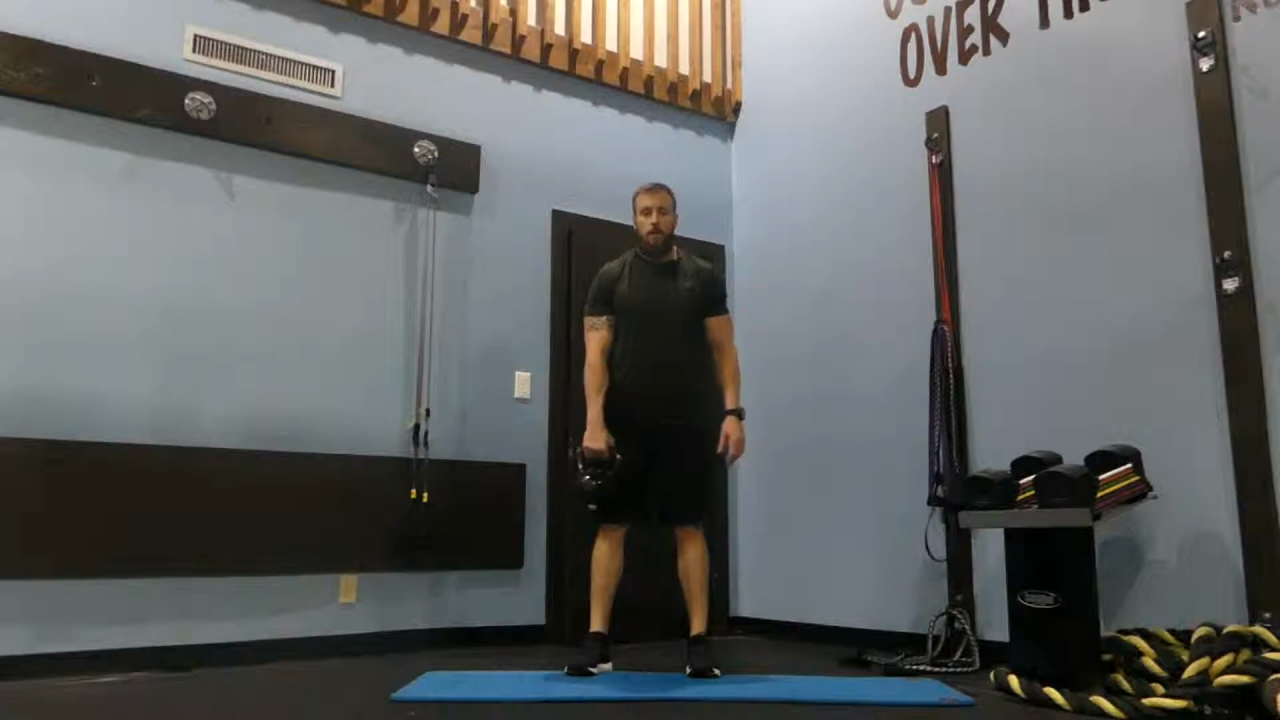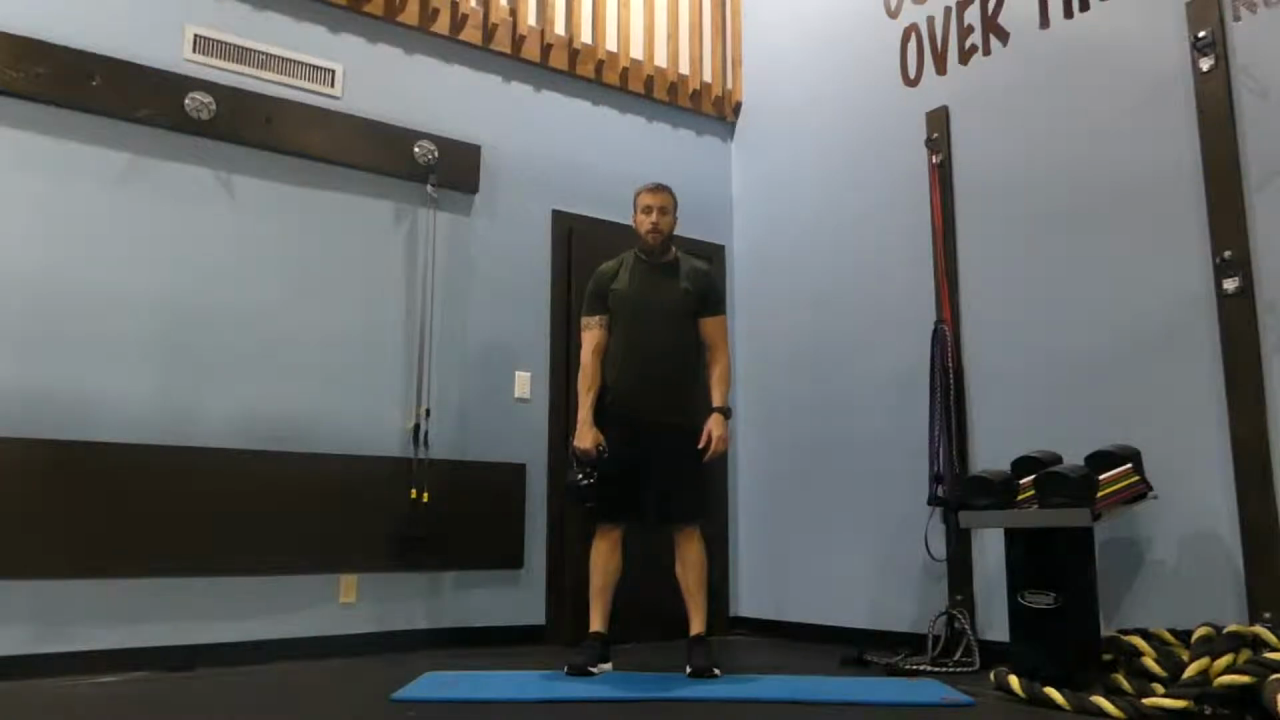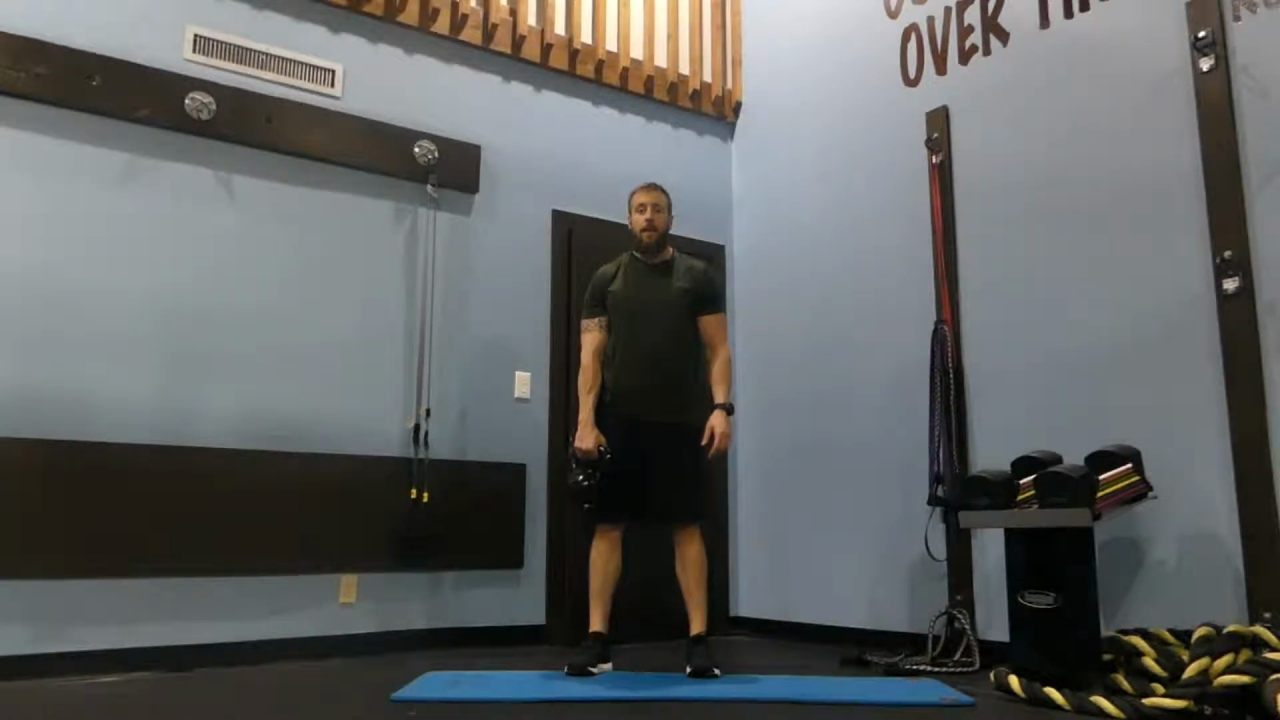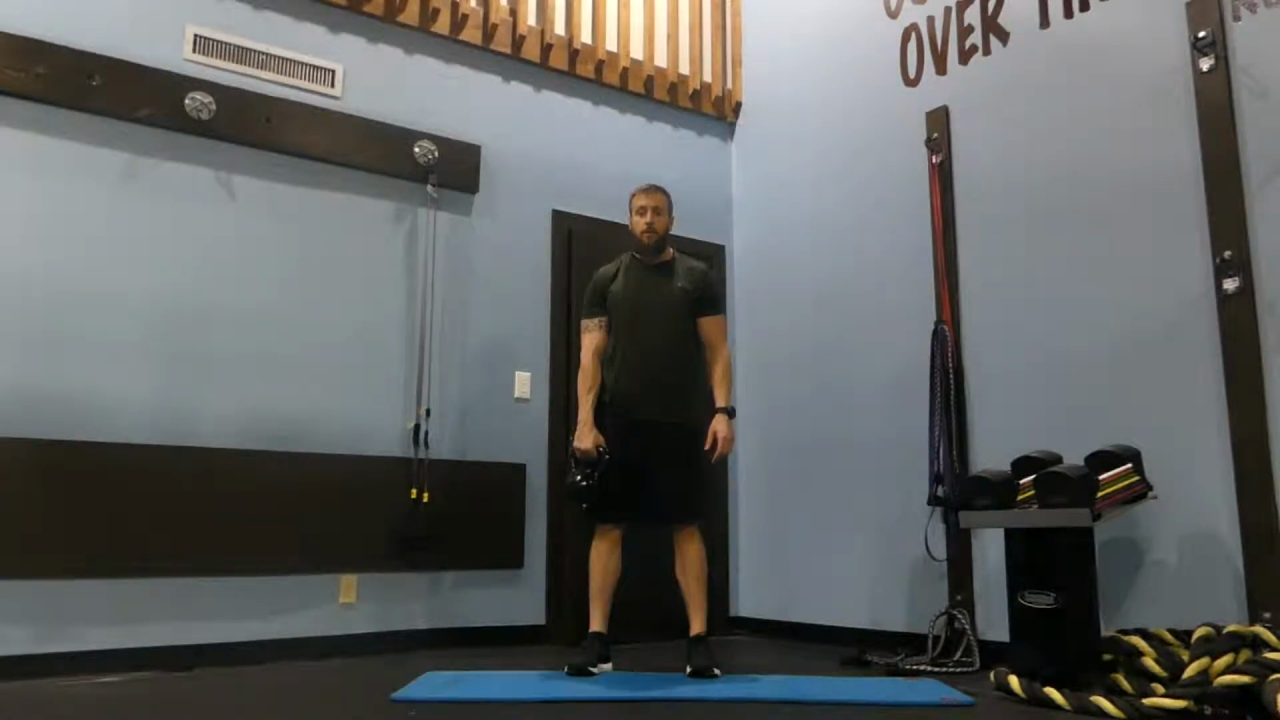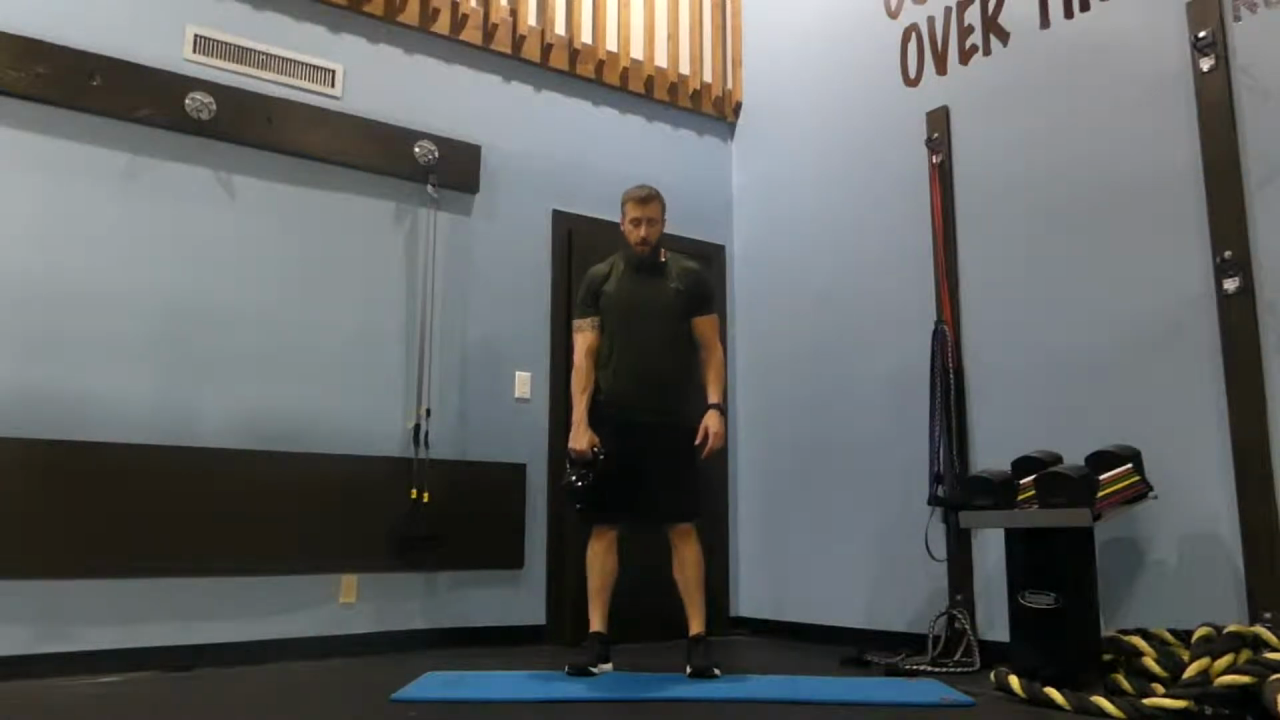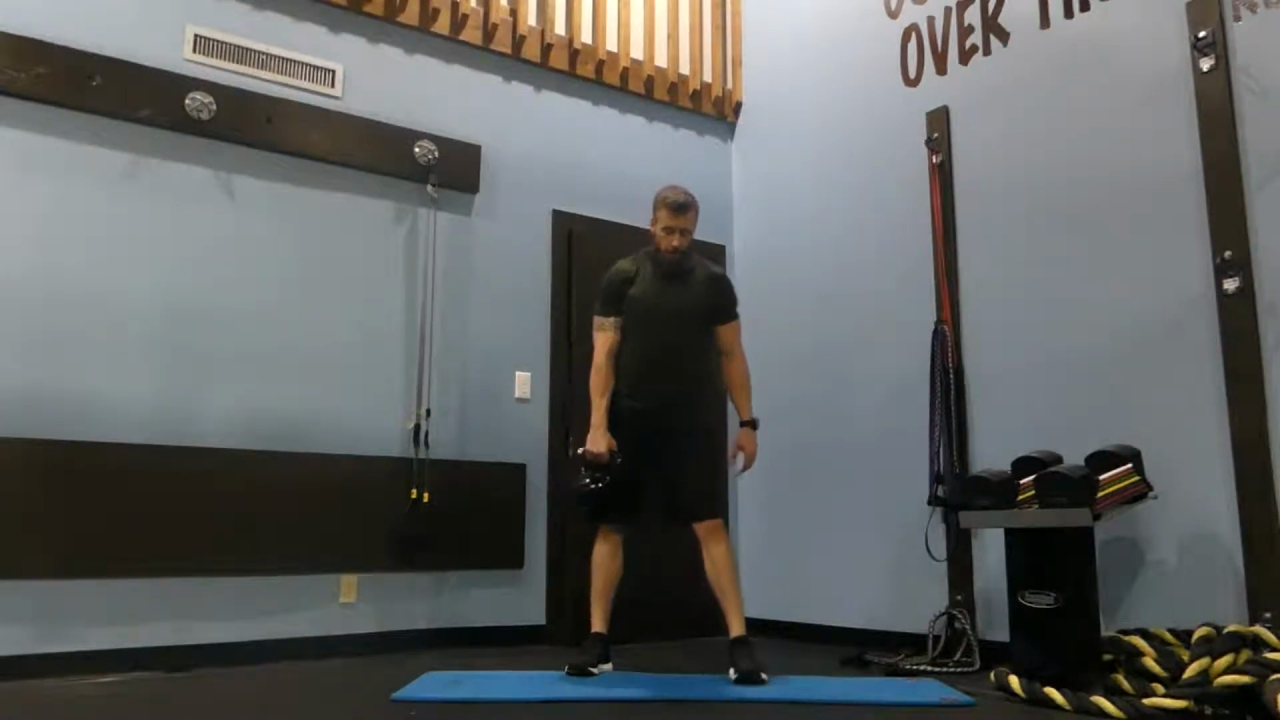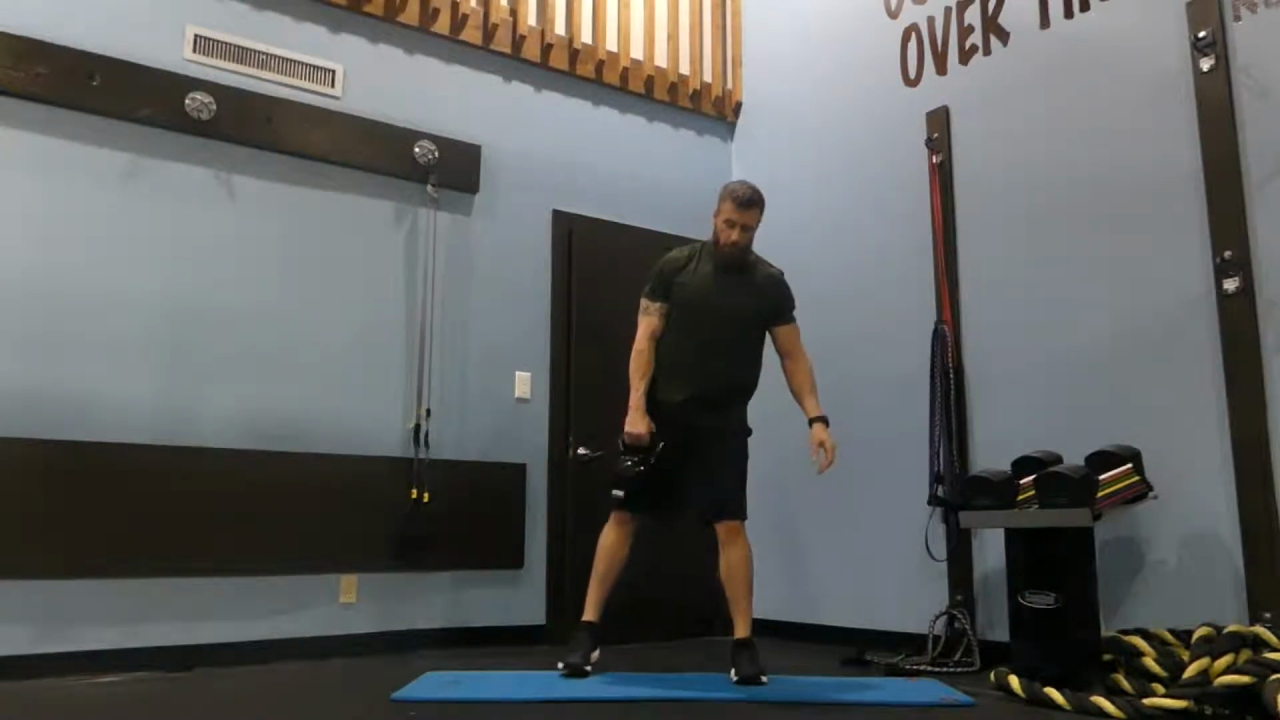
dt=0.5s
person 1, frame 1
left shoulder: (703, 277)
right shoulder: (611, 277)
left elbow: (723, 349)
right elbow: (596, 354)
left wrist: (732, 412)
right wrist: (595, 422)
left hip: (687, 425)
right hip: (623, 425)
left knee: (689, 528)
right knee: (610, 526)
left ankle: (698, 640)
right ankle: (597, 640)
person 1, frame 2
left shoulder: (700, 278)
right shoulder: (608, 276)
left elbow: (717, 351)
right elbow: (592, 352)
left wrist: (718, 411)
right wrist: (585, 419)
left hip: (680, 424)
right hip: (618, 423)
left knee: (687, 527)
right knee: (608, 526)
left ankle: (699, 641)
right ankle: (597, 640)
person 1, frame 3
left shoulder: (697, 276)
right shoulder: (607, 279)
left elbow: (717, 348)
right elbow: (592, 354)
left wrist: (720, 406)
right wrist: (586, 422)
left hip: (680, 424)
right hip: (618, 423)
left knee: (687, 528)
right knee: (608, 527)
left ankle: (698, 640)
right ankle: (597, 640)
person 1, frame 4
left shoulder: (697, 277)
right shoulder: (607, 279)
left elbow: (717, 350)
right elbow: (592, 355)
left wrist: (722, 411)
right wrist: (585, 422)
left hip: (681, 424)
right hip: (618, 423)
left knee: (686, 528)
right knee: (607, 527)
left ankle: (698, 640)
right ankle: (597, 640)
person 1, frame 5
left shoulder: (689, 276)
right shoulder: (599, 279)
left elbow: (710, 348)
right elbow: (584, 355)
left wrist: (714, 407)
right wrist: (580, 422)
left hip: (675, 424)
right hip: (613, 424)
left knee: (682, 528)
right knee: (604, 528)
left ankle: (698, 640)
right ankle: (598, 641)
person 1, frame 6
left shoulder: (713, 281)
right shoulder: (621, 278)
left elbow: (731, 356)
right elbow: (603, 356)
left wrist: (747, 422)
right wrist: (598, 426)
left hip: (691, 424)
right hip: (628, 423)
left knee: (710, 528)
right knee: (609, 528)
left ankle: (740, 644)
right ankle: (597, 643)
person 1, frame 7
left shoulder: (770, 283)
right shoulder: (676, 265)
left elbow: (793, 355)
right elbow: (646, 339)
left wrist: (816, 418)
right wrist: (636, 408)
left hip: (722, 422)
right hip: (661, 414)
left knee: (730, 528)
right knee: (623, 515)
left ankle: (742, 645)
right ankle: (587, 631)
